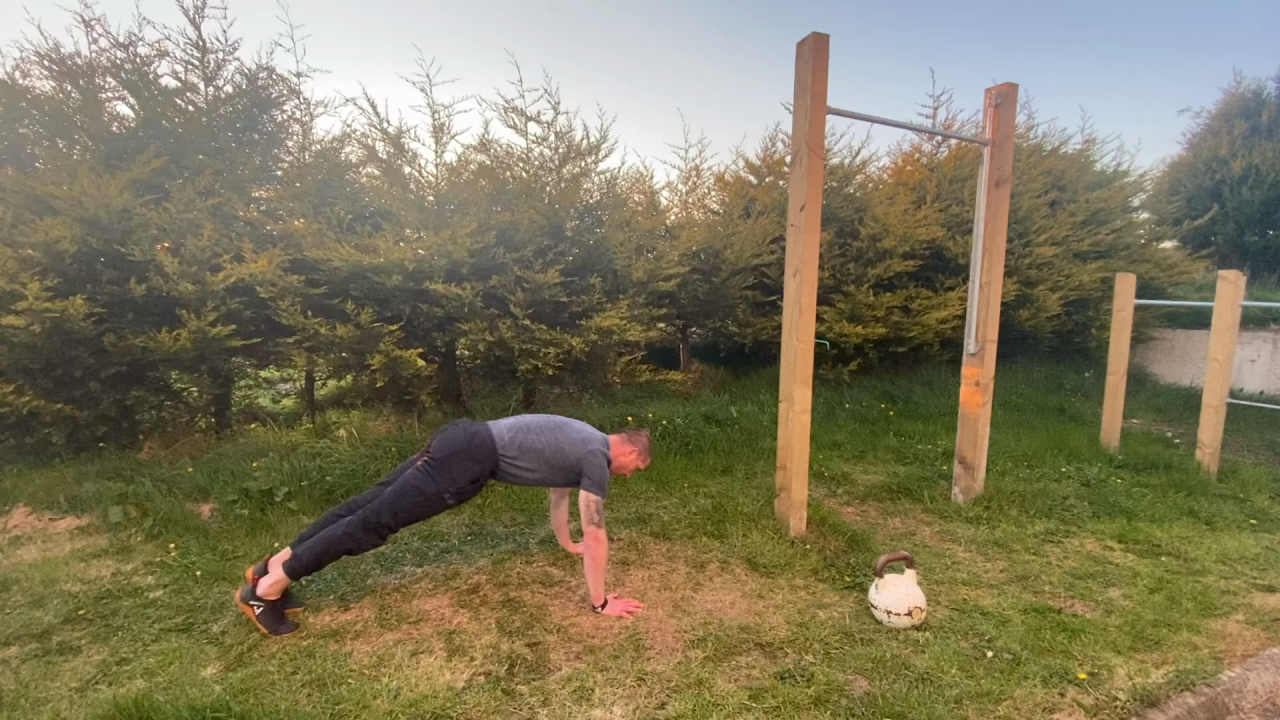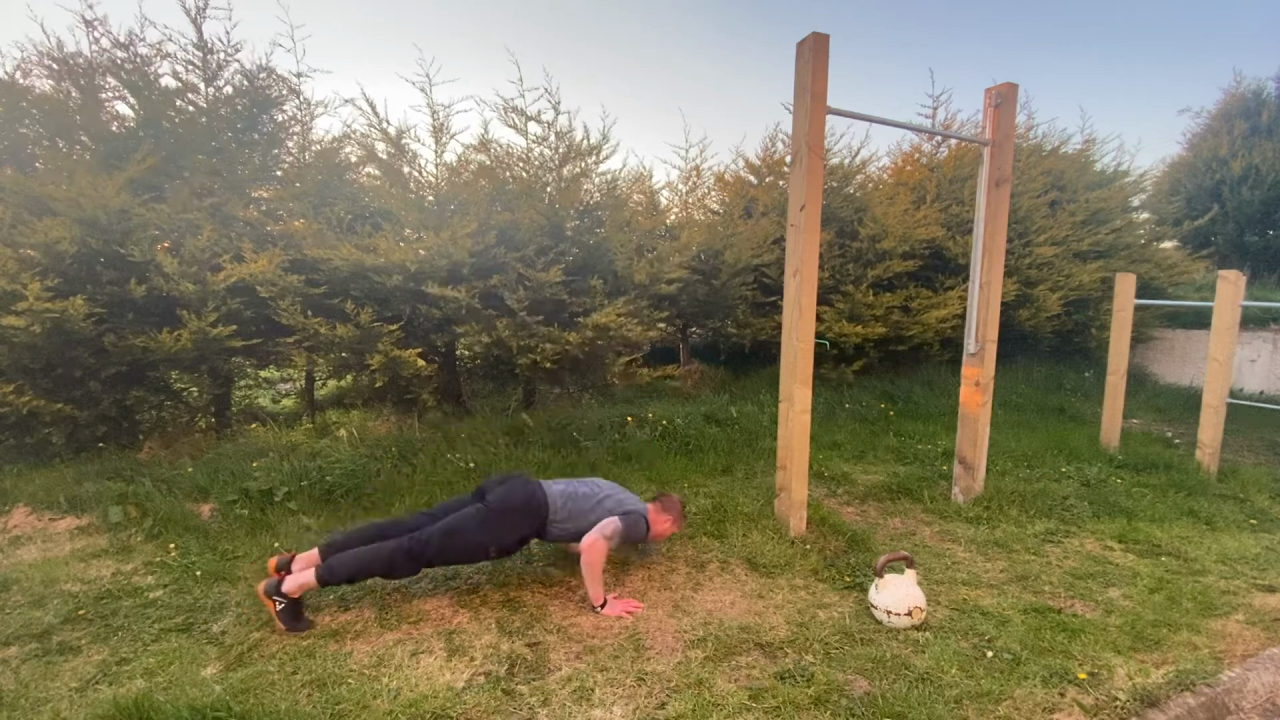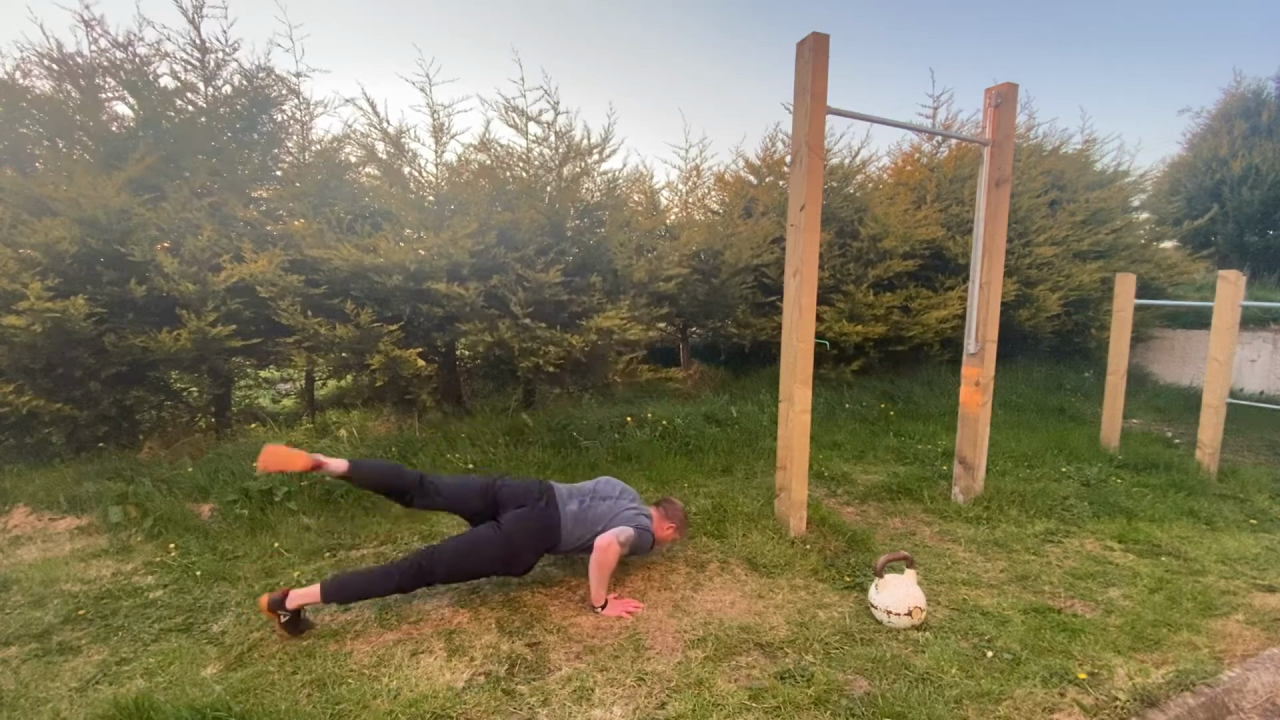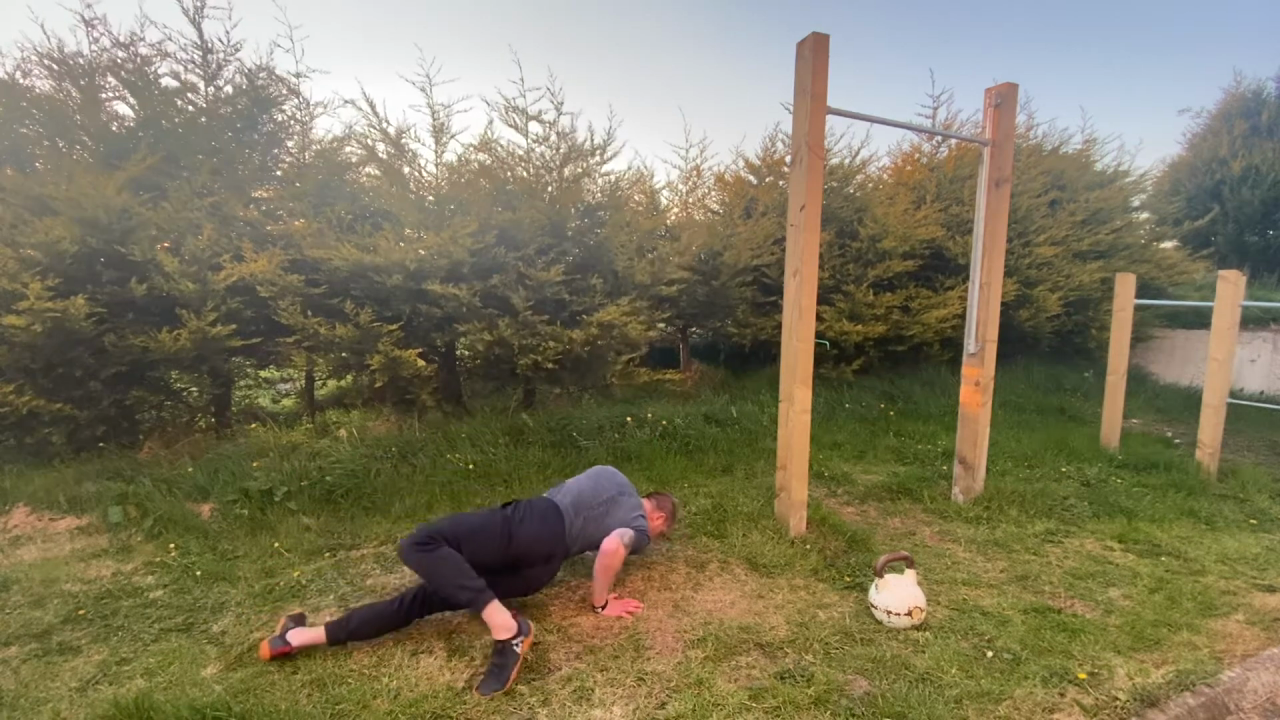
dt=0.5s
person 1, frame 1
left shoulder: (586, 441)
right shoulder: (598, 460)
left elbow: (557, 484)
right elbow: (595, 533)
left wrist: (566, 541)
right wrist: (600, 602)
left hip: (467, 437)
right hip: (470, 459)
left knee: (372, 501)
right knee: (376, 520)
left ankle: (273, 564)
right ankle: (265, 589)
person 1, frame 2
left shoulder: (618, 496)
right shoulder: (636, 519)
right elbow: (592, 546)
left wrist: (567, 543)
right wrist: (600, 602)
left hip: (516, 487)
right hip: (518, 513)
left knee: (411, 528)
right knee: (416, 550)
left ankle: (296, 562)
right ankle: (290, 587)
person 1, frame 3
left shoulder: (621, 489)
right shoulder: (643, 533)
right elbow: (606, 546)
right wrist: (601, 603)
left hip: (531, 495)
right hip: (525, 536)
left knee: (416, 488)
right knee: (420, 569)
left ankle: (330, 464)
right ankle: (295, 600)
person 1, frame 4
left shoulder: (609, 472)
right shoulder: (640, 531)
right elbow: (610, 548)
right wrist: (601, 603)
left hip: (536, 518)
right hip: (540, 565)
